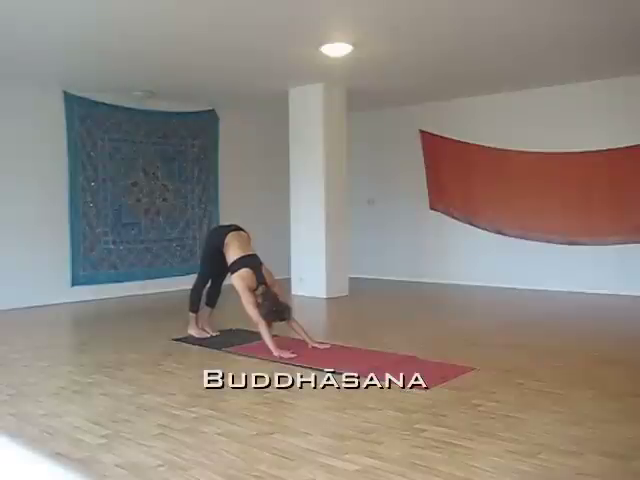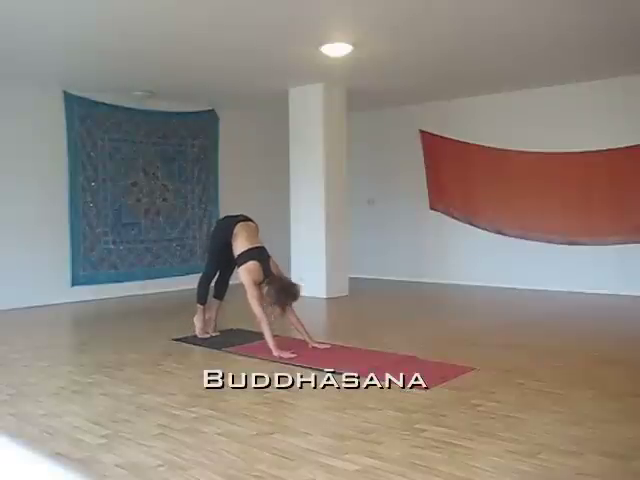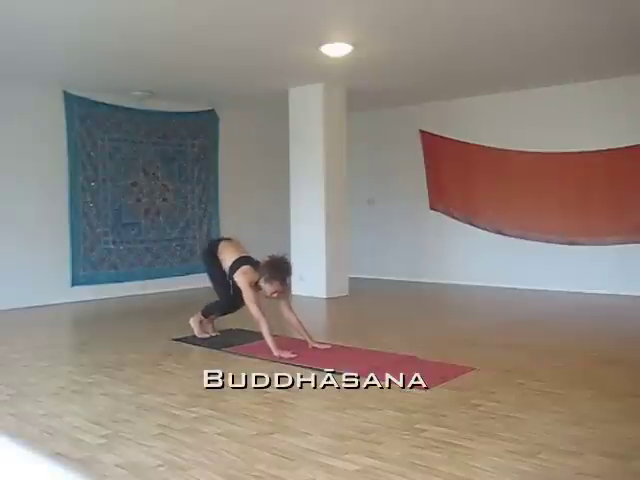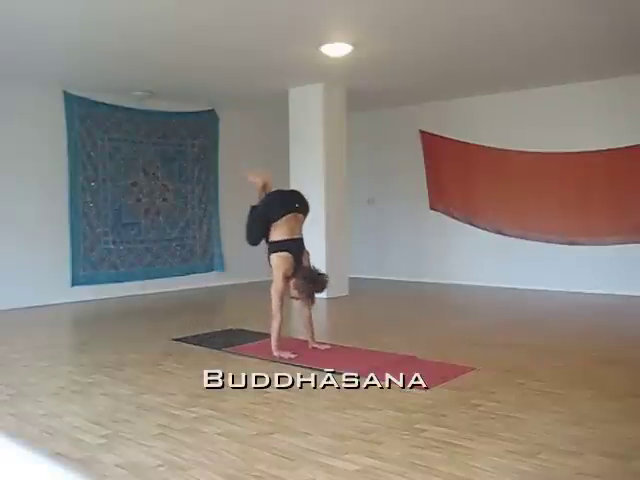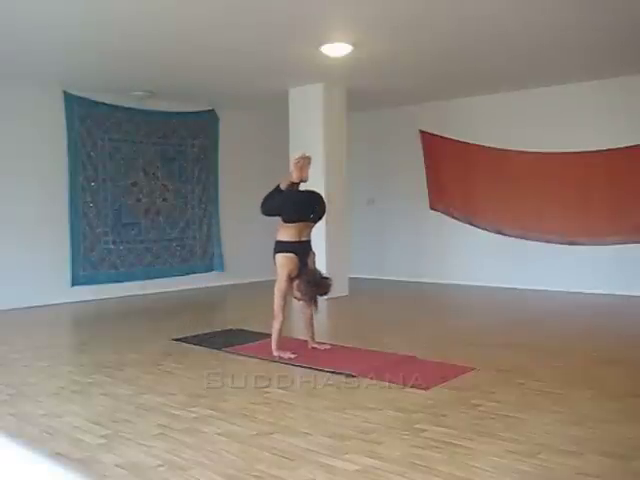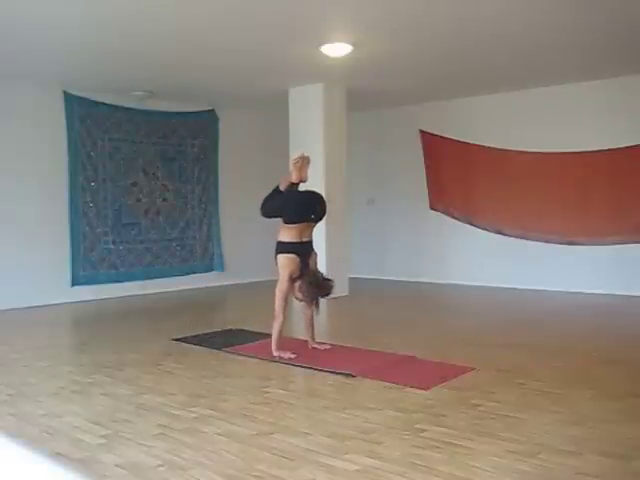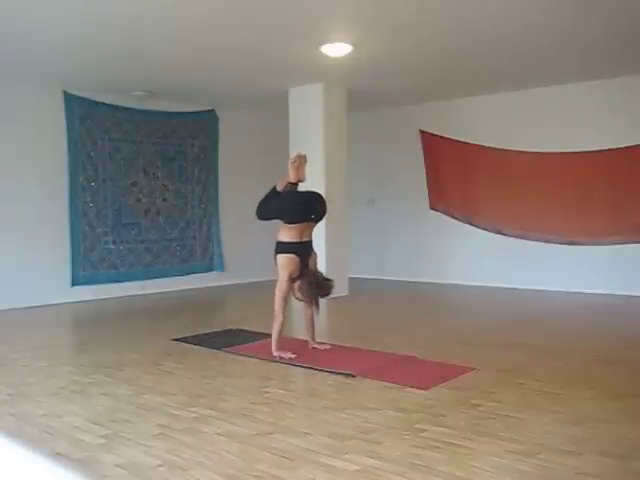
dt=0.7s
person 1, frame 1
left shoulder: (269, 283)
right shoulder: (244, 283)
left elbow: (288, 317)
right elbow: (259, 322)
left wrist: (310, 341)
right wrist: (275, 350)
right hip: (219, 238)
left knee: (217, 282)
right knee: (203, 280)
left ankle: (204, 321)
right ankle: (192, 325)
person 1, frame 2
left shoulder: (277, 277)
right shoulder: (250, 276)
left elbow: (290, 312)
right elbow: (261, 317)
left wrist: (310, 341)
right wrist: (275, 350)
right hip: (226, 229)
left knee: (225, 275)
right knee: (210, 273)
left ankle: (212, 316)
right ankle: (200, 316)
person 1, frame 3
left shoulder: (271, 279)
right shoulder: (246, 278)
left elbow: (289, 312)
right elbow: (259, 318)
left wrist: (310, 341)
right wrist: (275, 350)
right hip: (215, 250)
left knee: (238, 301)
right knee: (228, 301)
left ankle: (208, 320)
right ankle: (197, 319)
person 1, frame 4
left shoulder: (304, 270)
right shoulder: (282, 273)
left elbow: (307, 309)
right elbow: (276, 315)
left wrist: (312, 342)
right wrist: (275, 350)
right hip: (275, 206)
right knee: (253, 239)
right ankle: (263, 188)
person 1, frame 5
left shoulder: (307, 273)
right shoulder: (286, 275)
left elbow: (308, 309)
right elbow: (279, 315)
left wrist: (311, 341)
right wrist: (275, 350)
right hip: (294, 209)
person 1, frame 6
left shoulder: (310, 272)
right shoulder: (288, 275)
left elbow: (309, 308)
right elbow: (279, 314)
left wrist: (312, 341)
right wrist: (275, 350)
right hip: (295, 209)
person 1, frame 7
left shoulder: (309, 271)
right shoulder: (288, 274)
left elbow: (309, 308)
right elbow: (279, 315)
left wrist: (312, 341)
right wrist: (275, 350)
right hip: (296, 208)
